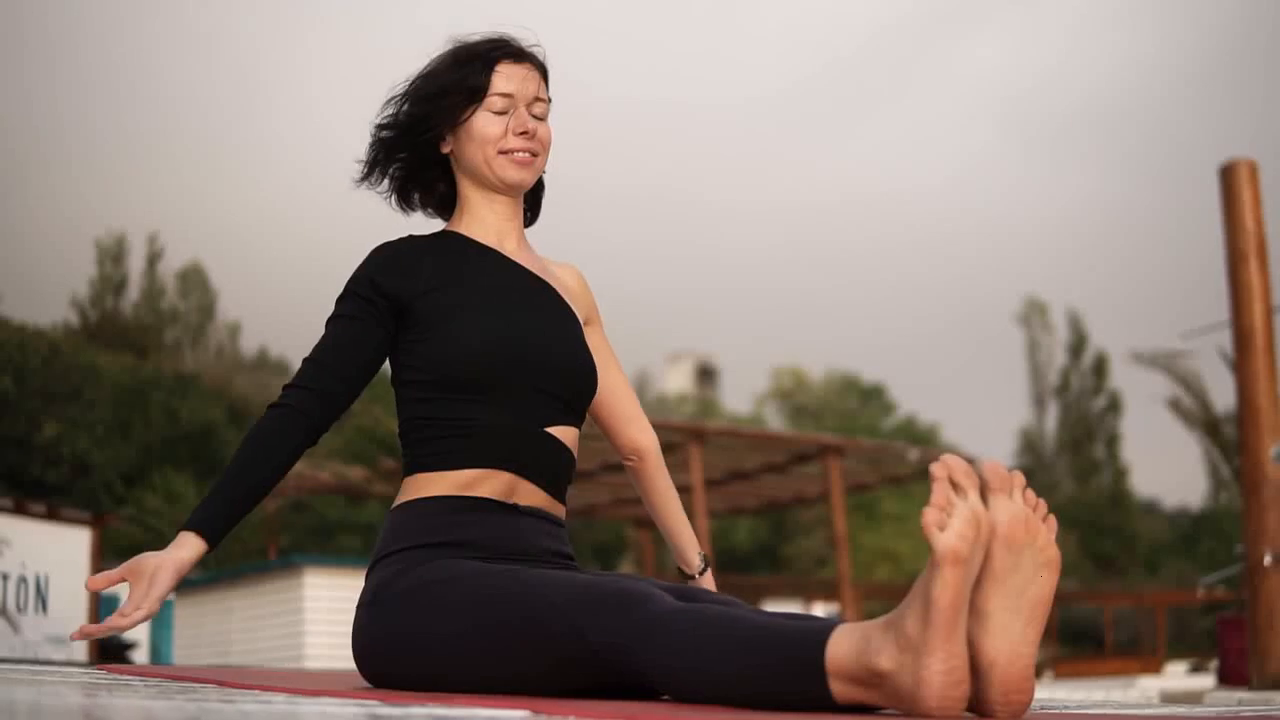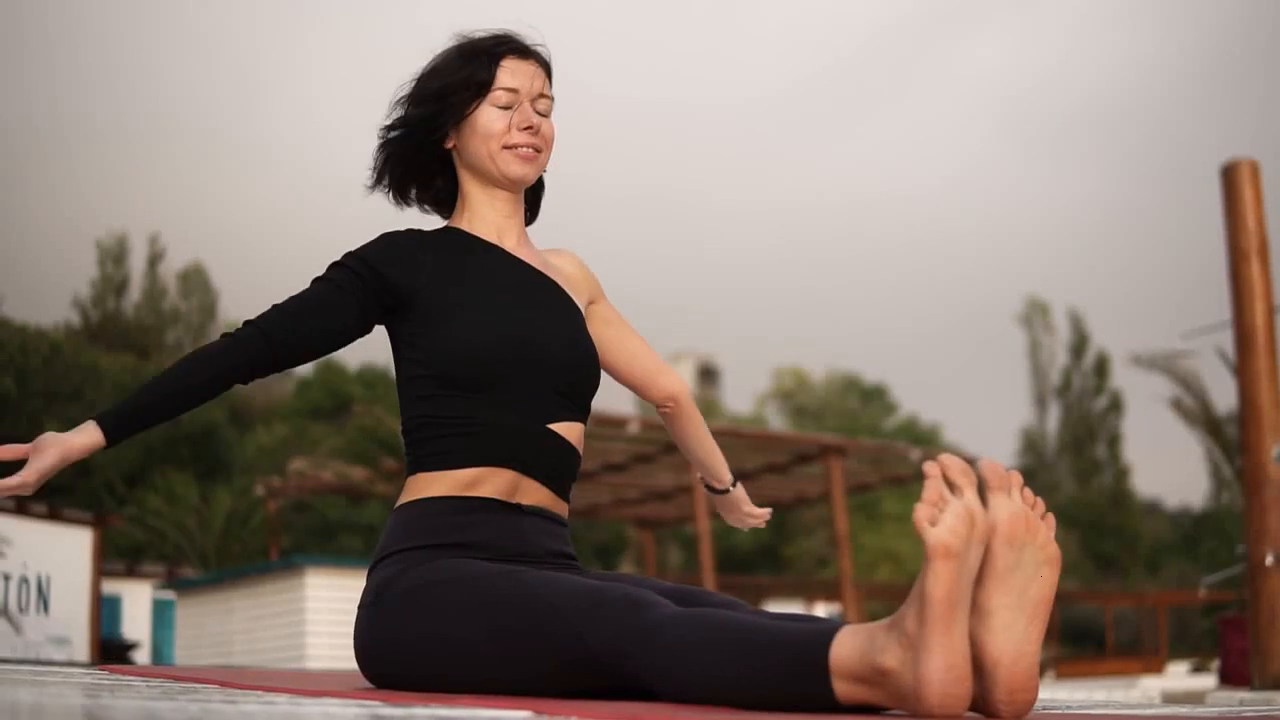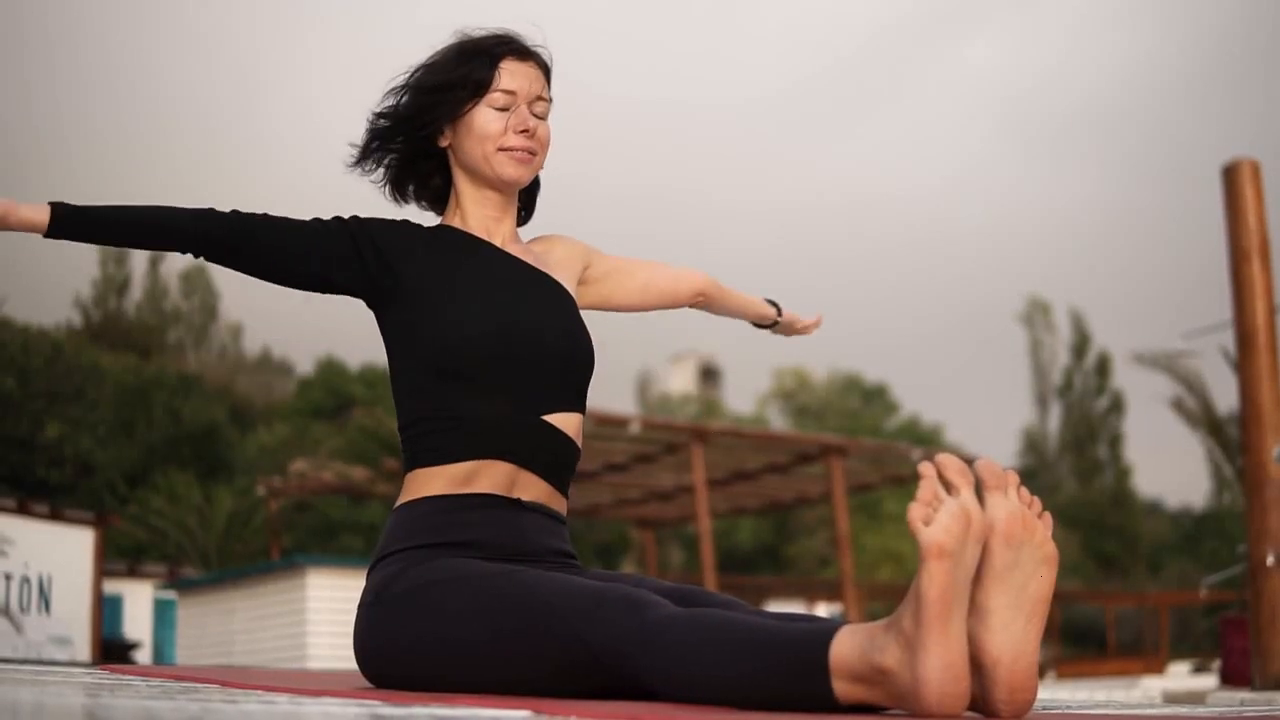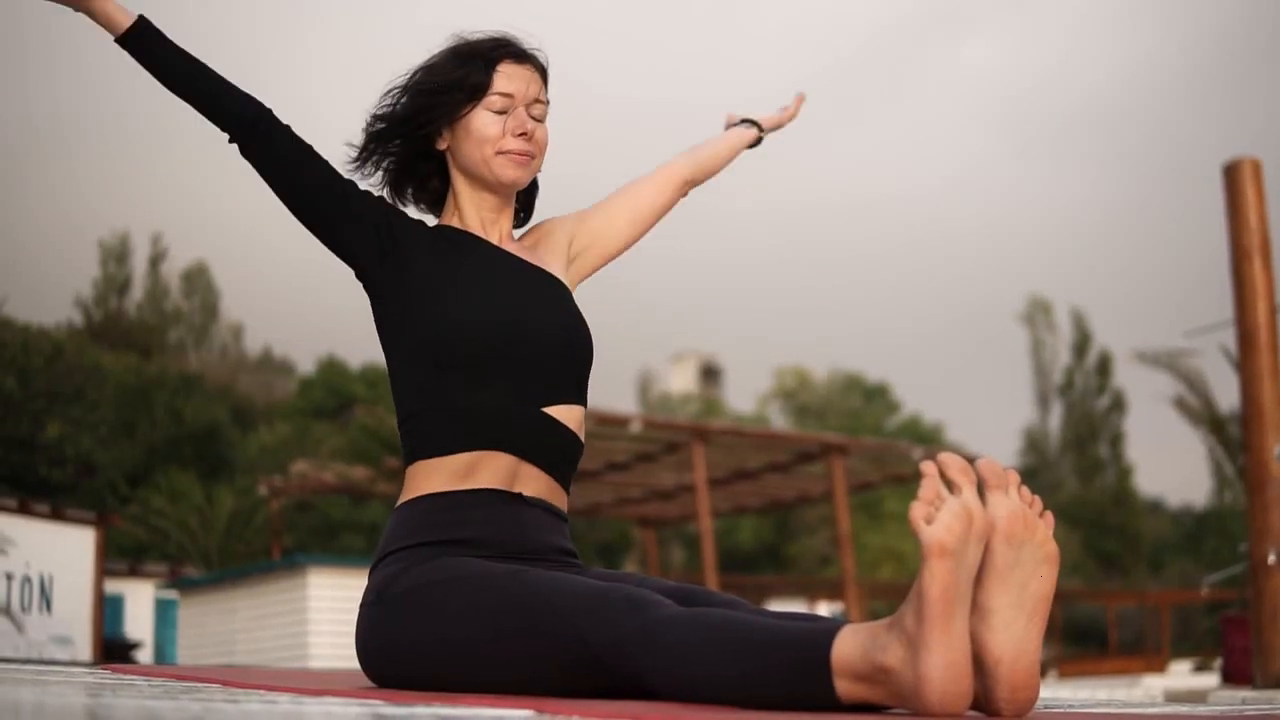
dt=0.5s
person 1, frame 1
left shoulder: (565, 286)
right shoulder: (405, 268)
left elbow: (633, 438)
right elbow: (302, 411)
left wrist: (697, 571)
right wrist: (187, 547)
left hip: (545, 567)
right hip: (431, 578)
left knee: (709, 619)
right knee: (634, 621)
person 1, frame 2
left shoulder: (567, 278)
right shoulder: (407, 264)
left elbow: (669, 389)
right elbow: (250, 350)
left wrist: (725, 489)
right wrist: (88, 431)
left hip: (546, 567)
right hip: (434, 578)
left knee: (708, 617)
right knee: (640, 626)
person 1, frame 3
left shoulder: (560, 264)
right shoulder: (394, 254)
left elbow: (692, 284)
right elbow: (223, 234)
left wrist: (771, 313)
left hip: (545, 565)
right hip: (434, 576)
left knee: (707, 614)
right knee: (641, 625)
person 1, frame 4
left shoulder: (551, 257)
right shoulder: (400, 245)
left elbow: (672, 175)
right elbow: (264, 136)
left wrist: (747, 130)
left hip: (547, 562)
right hip: (429, 577)
left knee: (710, 617)
right knee: (630, 630)
